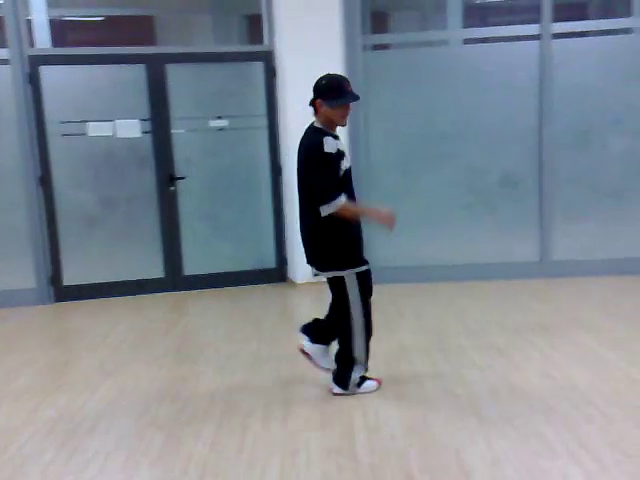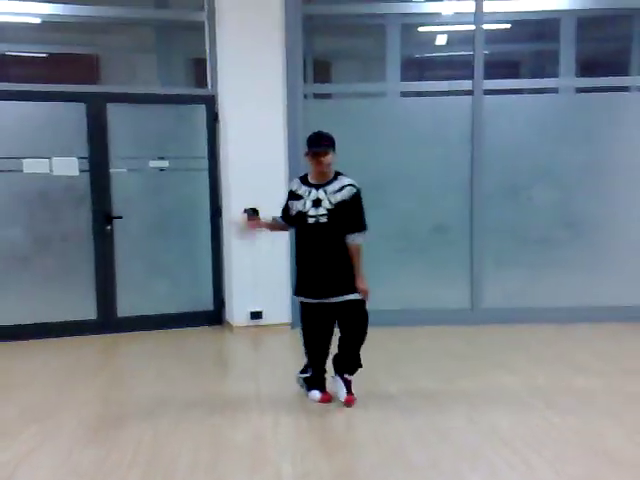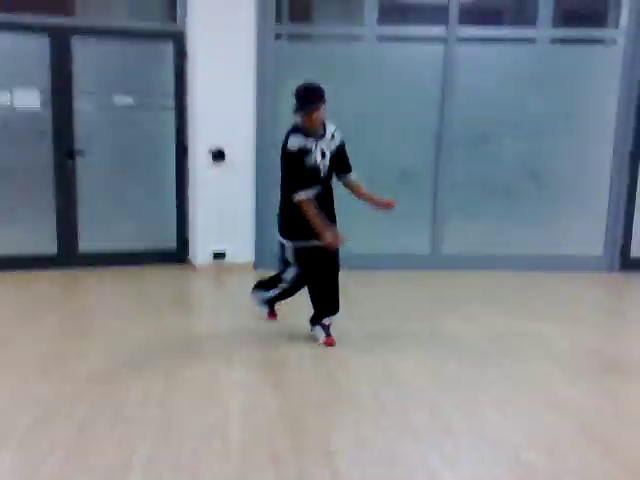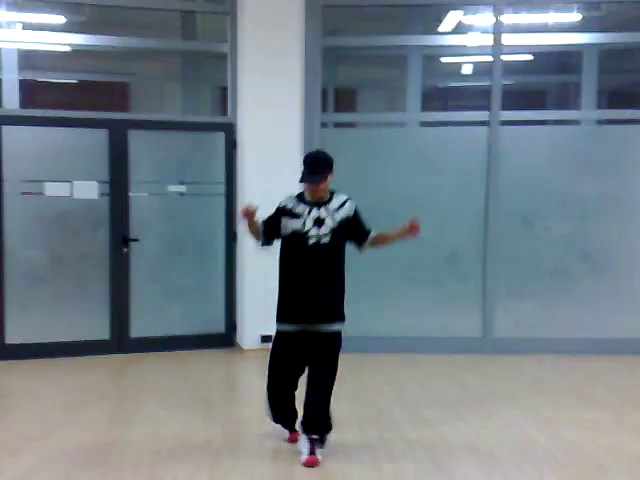
dt=1s
person 1, frame 1
left shoulder: (317, 139)
right shoulder: (323, 146)
right elbow: (330, 203)
right wrist: (373, 212)
left hip: (322, 240)
right hip: (332, 241)
left knee: (351, 299)
right knee: (354, 306)
left ankle: (315, 338)
right ankle: (347, 377)
person 1, frame 2
left shoulder: (348, 189)
right shoulder: (297, 188)
left elbow: (354, 236)
right elbow: (286, 223)
left wrist: (359, 276)
right wrist: (260, 224)
left hip: (342, 278)
right hip: (309, 276)
left knee: (355, 328)
right knee: (314, 333)
left ankle: (343, 377)
right ankle: (315, 382)
person 1, frame 3
left shoulder: (332, 134)
right shoulder: (294, 143)
left elbow: (345, 175)
right elbow: (301, 194)
left wrist: (373, 200)
right wrist: (323, 230)
left hip: (325, 219)
right hip: (298, 223)
left knee: (329, 274)
right knee: (298, 274)
left ankle: (322, 322)
right ankle: (265, 293)
person 1, frame 4
left shoulder: (345, 207)
right shoulder: (289, 207)
left elbow: (366, 239)
right elbow: (263, 235)
left wrist: (402, 233)
right wrist: (250, 220)
left hip: (329, 308)
right hip: (293, 308)
left knee: (323, 373)
right knee: (285, 367)
left ankle: (313, 437)
right ankle: (285, 417)
